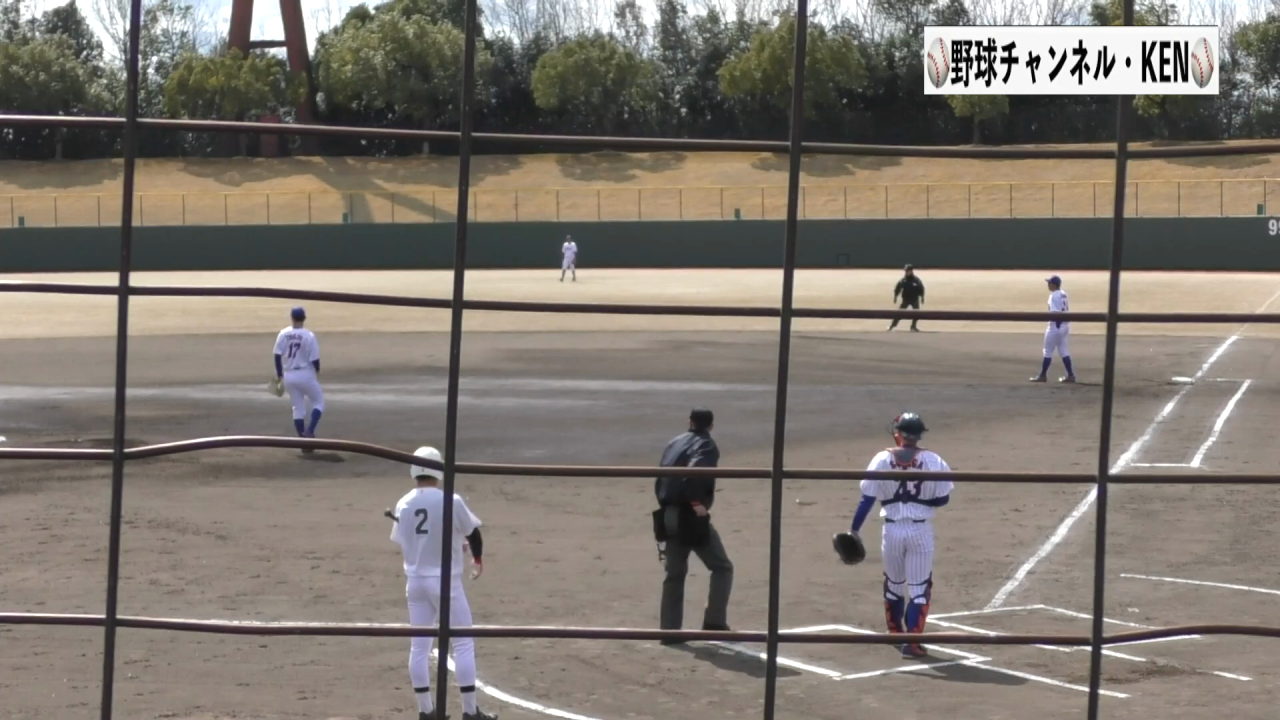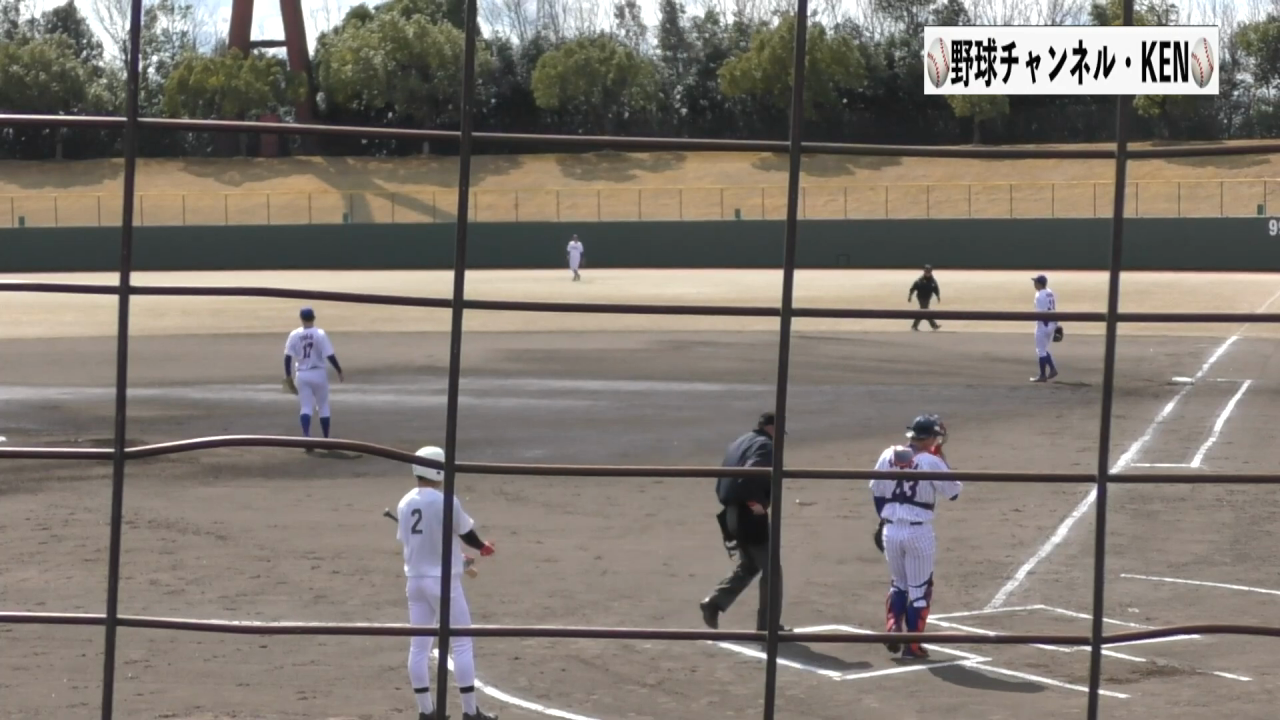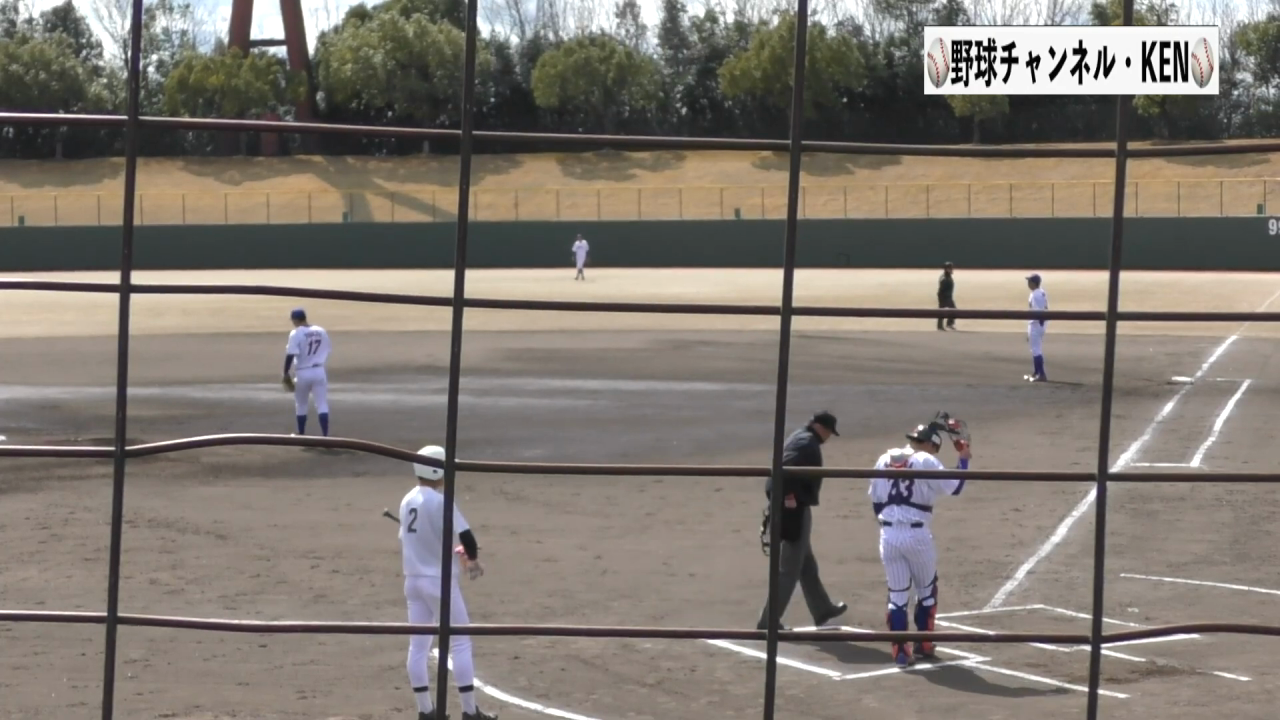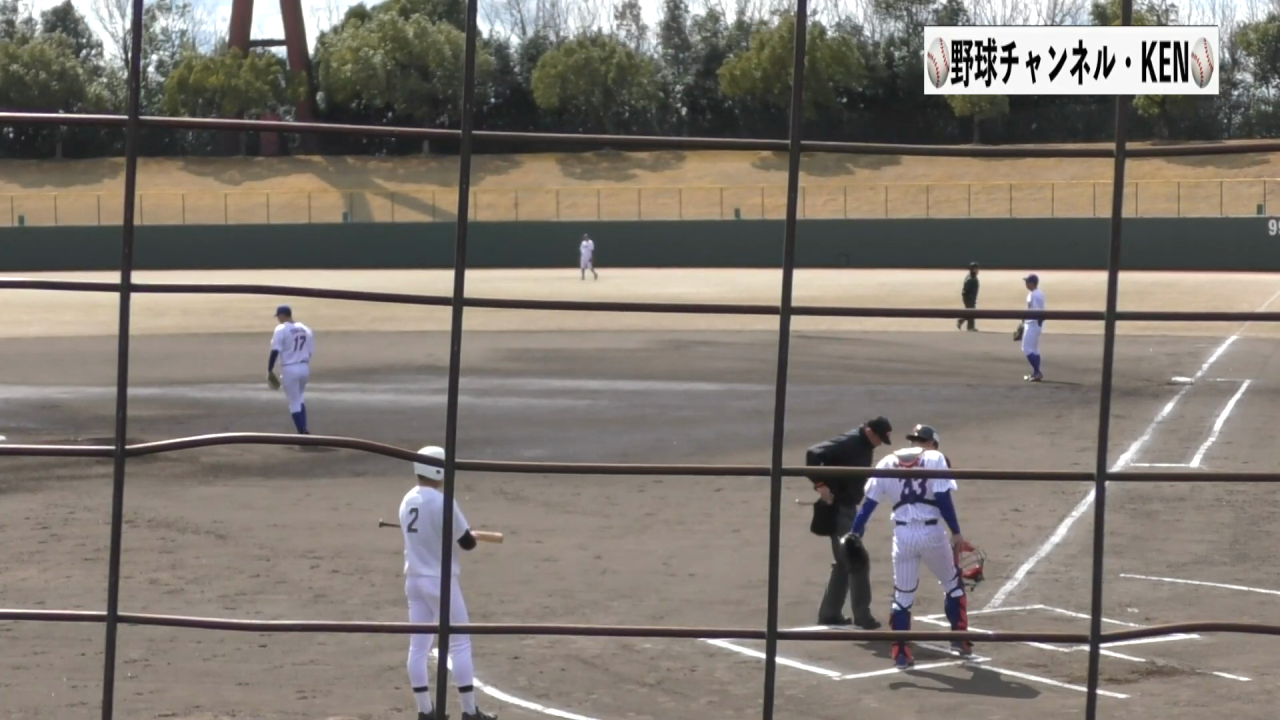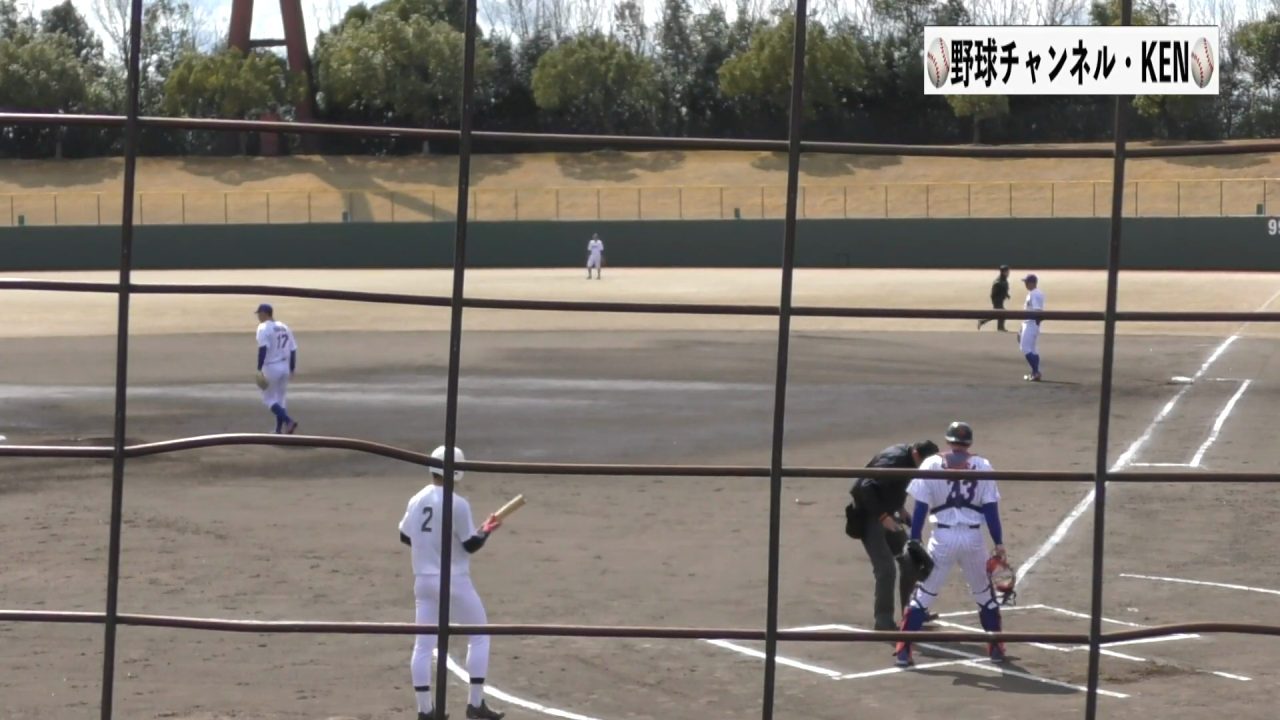
dt=0.4s
person 1, frame 1
left shoulder: (403, 505)
right shoulder: (452, 501)
left elbow: (401, 542)
right elbow: (473, 533)
right wrist: (478, 559)
left hip: (416, 581)
right hip: (445, 581)
left knee: (419, 646)
right knee: (463, 644)
person 1, frame 2
left shoulder: (404, 504)
right shoulder: (447, 502)
left elbow: (406, 540)
right elbow: (467, 534)
right wrist: (483, 547)
left hip: (415, 581)
right hip: (444, 581)
left knee: (419, 647)
right knee: (462, 644)
person 1, frame 3
left shoulder: (408, 501)
right shoulder: (440, 502)
right elbow: (465, 537)
left wrist: (453, 552)
right wrist: (473, 559)
left hip: (413, 580)
right hip: (440, 581)
left knee: (418, 646)
right knee: (460, 644)
person 1, frame 4
left shoulder: (408, 500)
right shoulder: (443, 502)
right elbow: (466, 541)
left wrist: (458, 538)
right wrist: (471, 539)
left hip: (414, 580)
right hip: (440, 581)
left knee: (418, 646)
right knee: (460, 644)
person 1, frame 5
left shoulder: (416, 500)
right shoulder: (458, 503)
left elbow: (406, 538)
right elbow: (471, 545)
right wrist: (487, 530)
left hip: (424, 580)
right hip: (454, 581)
left knee: (424, 644)
right knee: (480, 636)
person 2, frame 1
left shoulder: (883, 459)
right shoulder: (931, 460)
left elbow: (867, 499)
right elbow: (943, 498)
left wrist: (854, 530)
left hip: (892, 530)
right hip: (920, 530)
left knee: (893, 584)
right knee: (919, 588)
left ankle: (897, 636)
right ankle: (911, 641)
person 2, frame 2
left shoulder: (888, 456)
right shoulder: (932, 462)
left elbow: (878, 494)
right elbow: (953, 493)
left wrist: (882, 521)
right wrist: (940, 460)
left hip: (891, 529)
right hip: (919, 532)
left knee: (899, 583)
right knee: (919, 588)
left ankle: (893, 628)
right ankle: (912, 644)
person 2, frame 3
left shoulder: (884, 460)
right shoulder: (925, 461)
left elbow: (876, 503)
right elbow: (955, 488)
right wrist: (964, 459)
left hip: (888, 535)
right hip: (916, 535)
left knee: (896, 594)
right knee: (926, 590)
left ankle: (900, 651)
right ankle: (922, 644)
person 2, frame 4
left shoulder: (888, 462)
right shoulder: (935, 458)
left elbow: (870, 501)
right elbow: (943, 497)
left wrist: (855, 533)
right wrist: (956, 532)
left hip: (903, 535)
right hip: (931, 532)
left knee: (903, 594)
right knee: (953, 583)
left ankle: (900, 652)
right ankle: (960, 639)
person 2, frame 5
left shoulder: (932, 463)
right shoulder: (982, 465)
left elbow: (920, 505)
right elbow: (990, 507)
left wrist: (914, 541)
right wrist: (998, 543)
left hip: (943, 538)
right hip: (974, 537)
left knee: (923, 595)
right knee: (984, 593)
left ankle: (904, 650)
right ankle: (996, 647)
person 3, frame 1
left shoulder: (673, 443)
right shoulder: (707, 446)
left elbow: (661, 481)
right elbow: (693, 473)
left wrist: (668, 508)
right wrist: (697, 502)
left hip: (669, 516)
right hip: (692, 518)
left knee: (674, 575)
right knee: (722, 568)
left ankle: (669, 631)
right ankle: (714, 622)
person 3, frame 2
left shoulder: (737, 444)
right shoulder: (765, 446)
left elbow: (722, 482)
right elbow: (750, 474)
left wrist: (732, 503)
right wrist: (754, 502)
left hip: (732, 514)
right hip: (752, 516)
left knee: (748, 567)
right knee: (771, 570)
left ankle: (714, 603)
right ankle: (767, 625)
person 3, frame 3
left shoulder: (797, 438)
right shoulder: (807, 443)
left elbow: (782, 469)
right elbow: (784, 468)
left wrist: (786, 497)
right wrist: (789, 496)
left hip: (788, 510)
right hip: (796, 511)
left knee: (807, 563)
right knee: (789, 570)
left ankle: (823, 610)
right ankle: (768, 623)
person 3, frame 4
left shoulder: (864, 446)
right shoulder: (848, 442)
right elbow: (812, 454)
right wrist: (821, 485)
left hip: (847, 508)
right hip: (837, 510)
left knee: (844, 563)
right knee: (857, 562)
left ankle: (829, 614)
right ankle: (862, 616)
person 3, frame 5
left shoulder: (908, 460)
right shoulder: (892, 461)
right elbow: (866, 488)
left wrist: (900, 508)
right wrist: (884, 517)
left hip: (888, 516)
right hip: (870, 516)
right knee: (886, 568)
right ankle: (884, 623)
